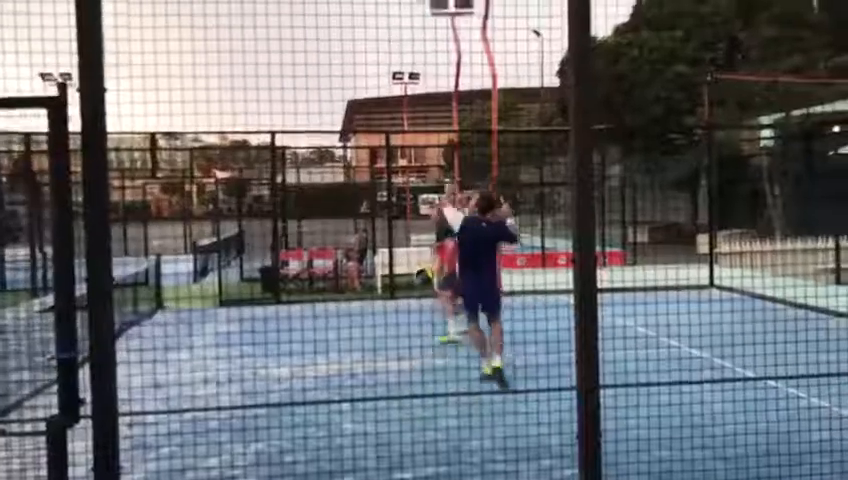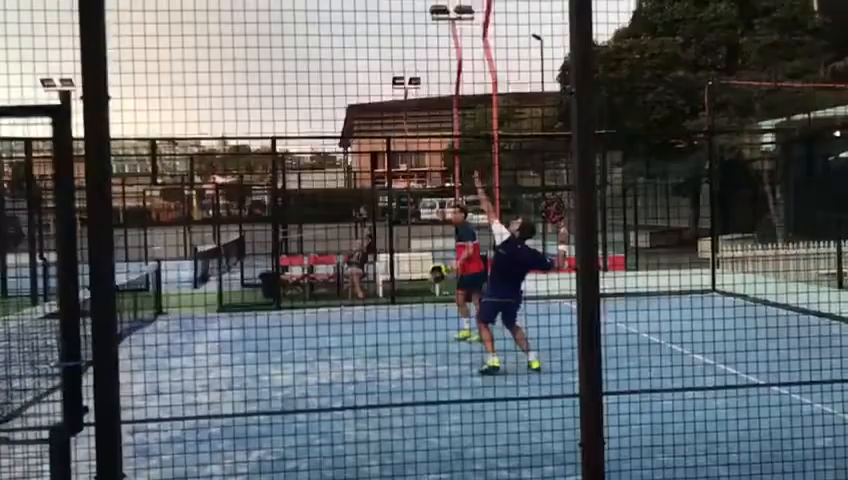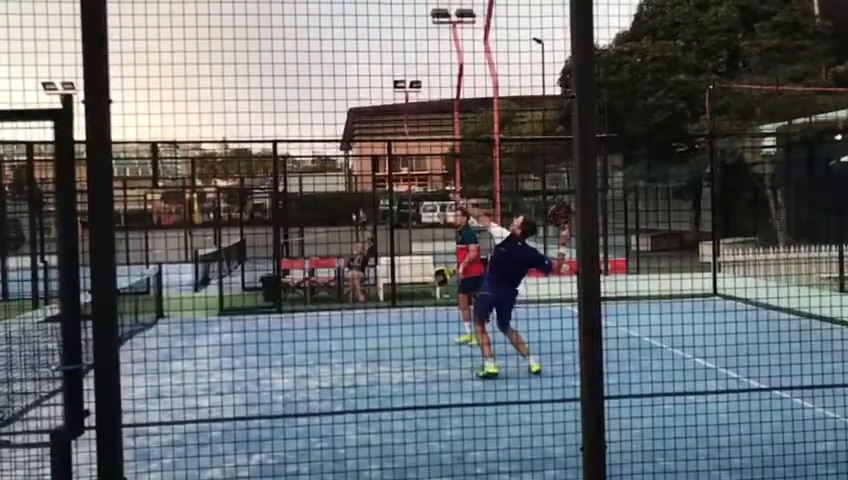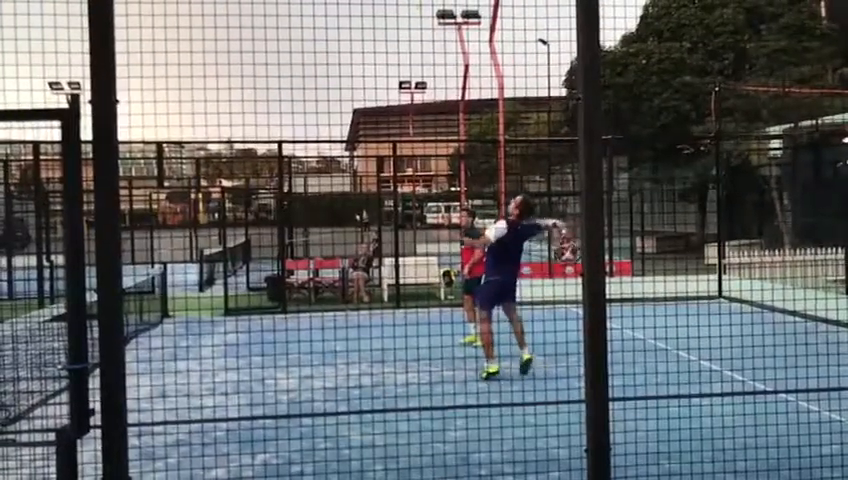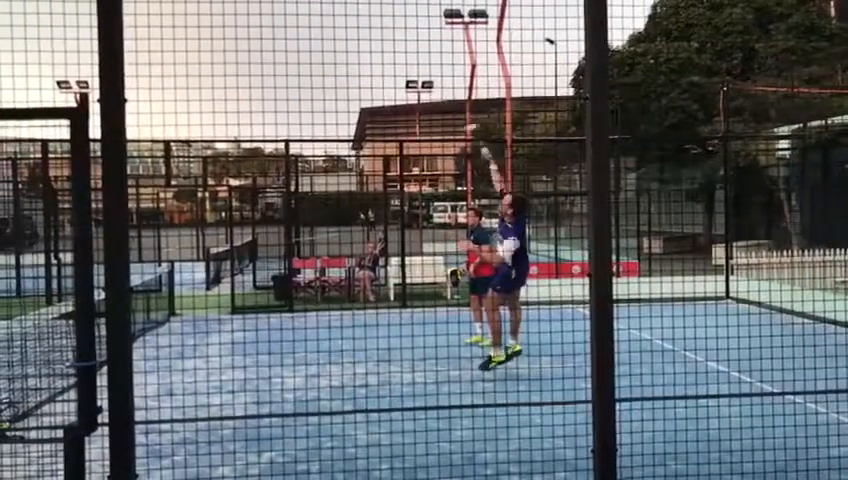
dt=1s
person 1, frame 1
left shoulder: (464, 222)
right shoulder: (497, 227)
left elbow: (445, 208)
right elbow: (514, 238)
right wrist: (506, 218)
left hip: (467, 282)
right hip: (488, 282)
left knee: (473, 323)
right knee: (495, 322)
left ankle: (486, 365)
right ankle: (496, 363)
person 1, frame 2
left shoulder: (504, 239)
right shoulder: (532, 255)
left elbow: (490, 212)
right elbow: (555, 265)
left wrist: (479, 187)
left hip: (494, 295)
right hip: (513, 296)
left knee: (483, 323)
right knee: (511, 325)
left ankle: (492, 360)
right ankle: (532, 358)
person 1, frame 3
left shoulder: (505, 237)
right shoulder: (531, 253)
left elbow: (485, 221)
right elbow: (554, 267)
left hip: (489, 291)
right hip: (508, 294)
left knee: (479, 323)
right knee: (505, 326)
left ankle: (490, 366)
right ankle: (531, 361)
person 1, frame 4
left shoulder: (504, 226)
right shoulder: (527, 228)
left elbow: (481, 243)
right elbow: (550, 223)
left hip: (493, 278)
right hip: (511, 277)
left knee: (484, 320)
right knee: (512, 314)
left ankle: (491, 365)
right ankle: (525, 353)
person 1, frame 5
left shoulder: (513, 235)
right shoulder: (508, 218)
left elbow: (497, 260)
right elbow: (499, 183)
right wrist: (491, 161)
left hip: (512, 271)
right hip: (512, 269)
left knee: (492, 305)
right knee: (513, 304)
left ankle: (497, 353)
right ankle: (514, 344)
person 2, frame 1
left shoulder: (444, 227)
right shoulder: (443, 227)
left elbow: (450, 247)
left wrist: (445, 266)
left hip: (452, 268)
right hip: (452, 267)
left knee: (445, 297)
right knee: (451, 298)
left ankle: (453, 333)
right ankle: (455, 329)
person 2, frame 2
left shoulder: (466, 229)
right shoulder: (460, 229)
left elbow: (470, 250)
left wrist: (459, 262)
right wrist: (458, 263)
left hip: (474, 271)
right hip: (466, 271)
left knee: (476, 300)
right knee: (460, 299)
right ankle: (466, 330)
person 2, frame 3
left shoulder: (468, 232)
right shoulder: (460, 232)
left elbow: (473, 253)
left wrist: (463, 265)
right wrist: (459, 267)
left hip: (474, 273)
right hip: (466, 273)
right knee: (463, 302)
right ankle: (469, 334)
person 2, frame 4
left shoulder: (475, 233)
right shoulder: (464, 233)
left elbow: (479, 253)
left wrist: (468, 266)
right wrist: (463, 267)
left hip: (477, 274)
right hip: (468, 274)
right knee: (467, 302)
right ankle: (473, 334)
person 2, frame 5
left shoulder: (483, 233)
right shoulder: (471, 232)
left wrist: (474, 265)
right wrist: (468, 264)
left hip: (484, 273)
right hip: (474, 273)
right knee: (474, 301)
right ankle: (478, 334)
